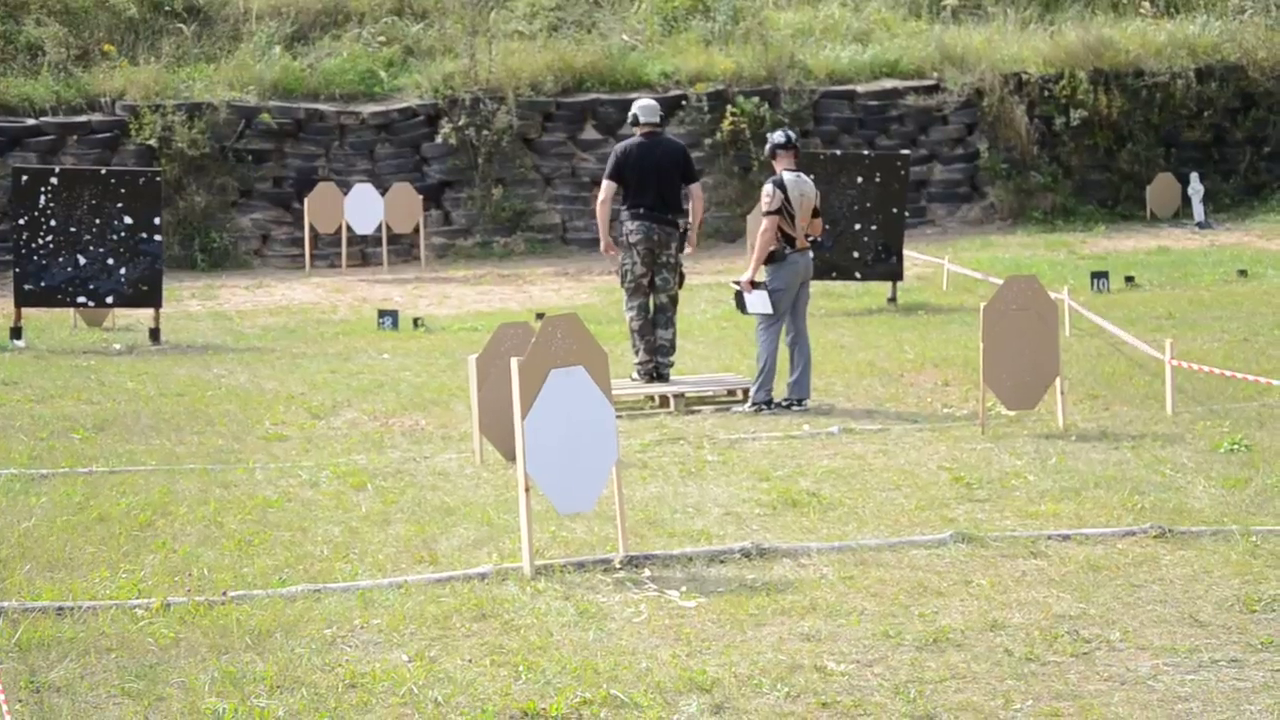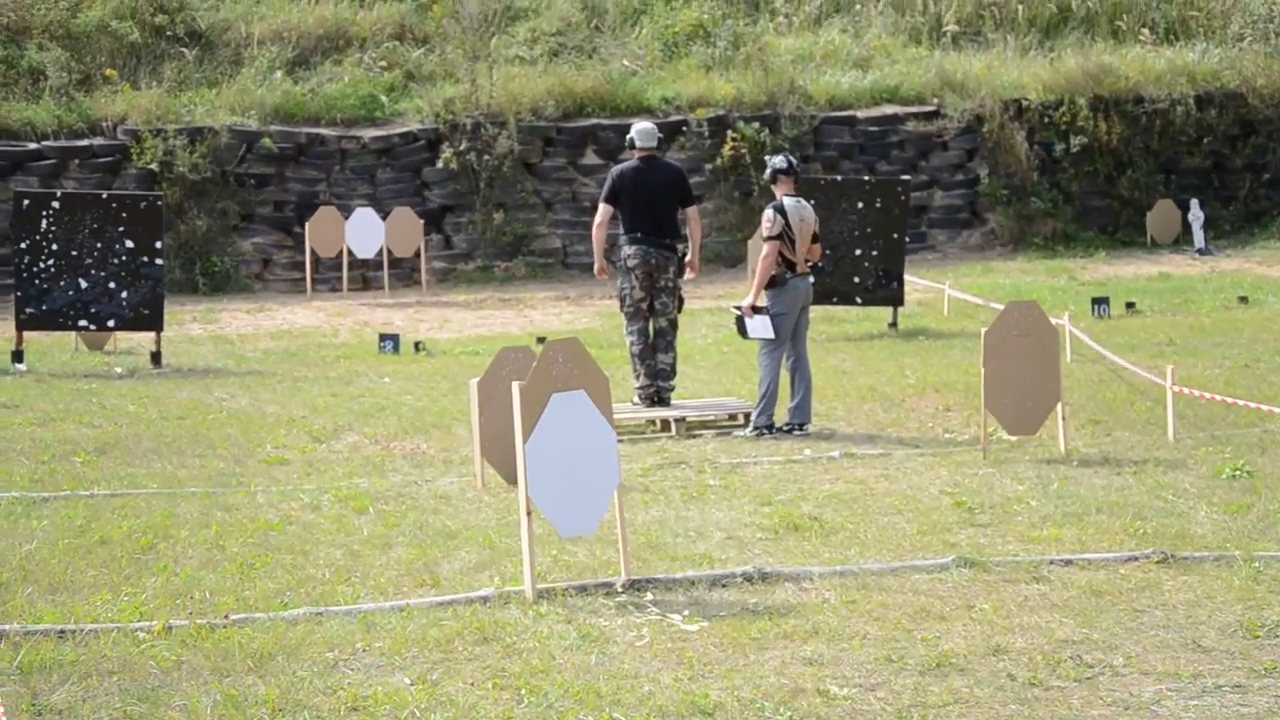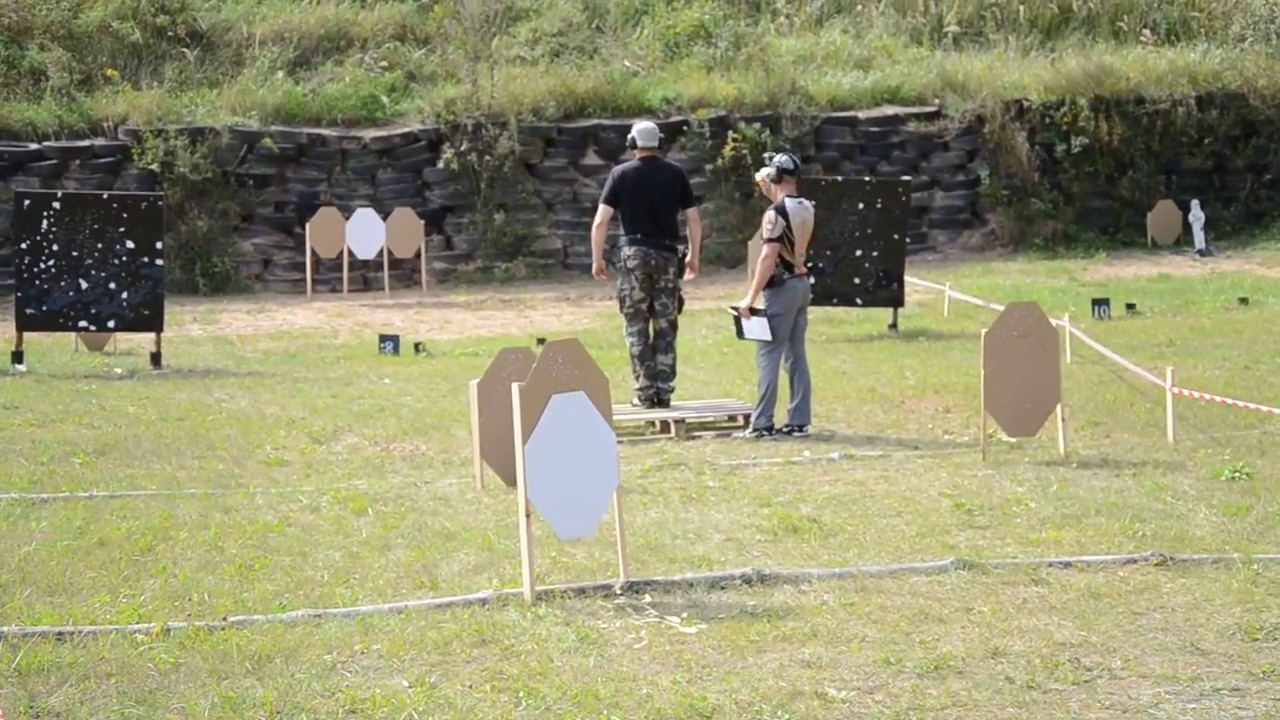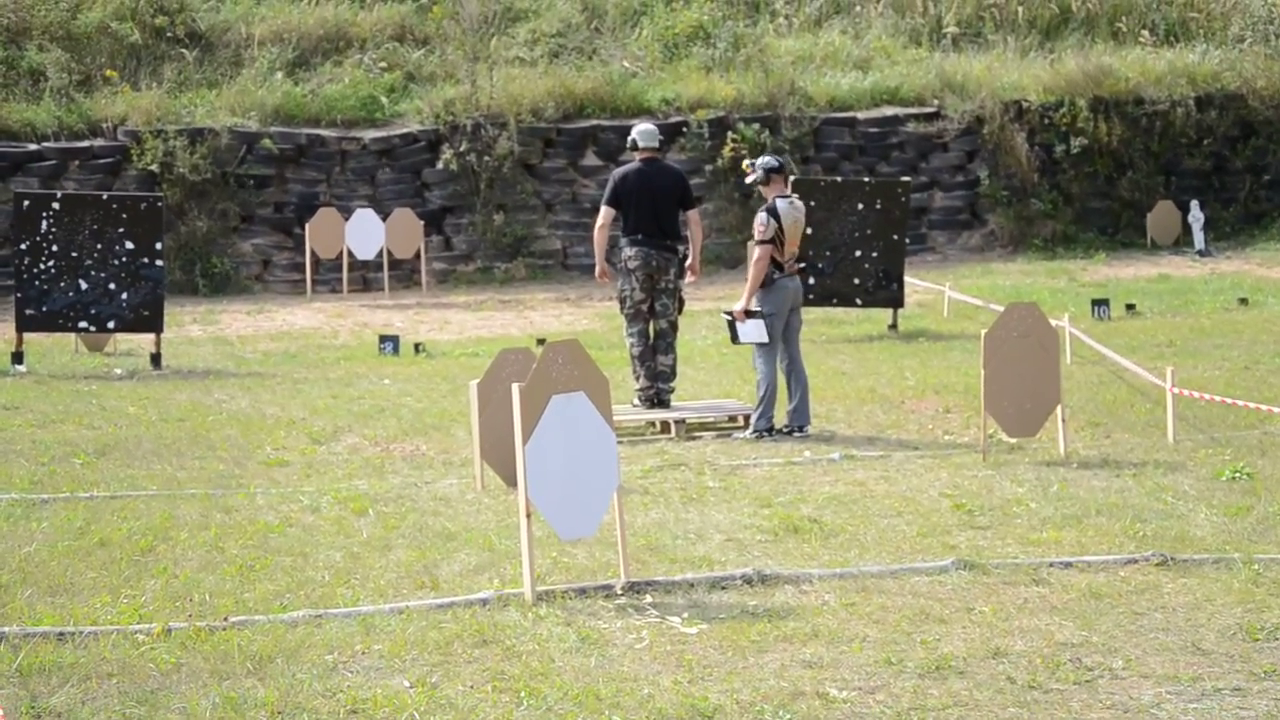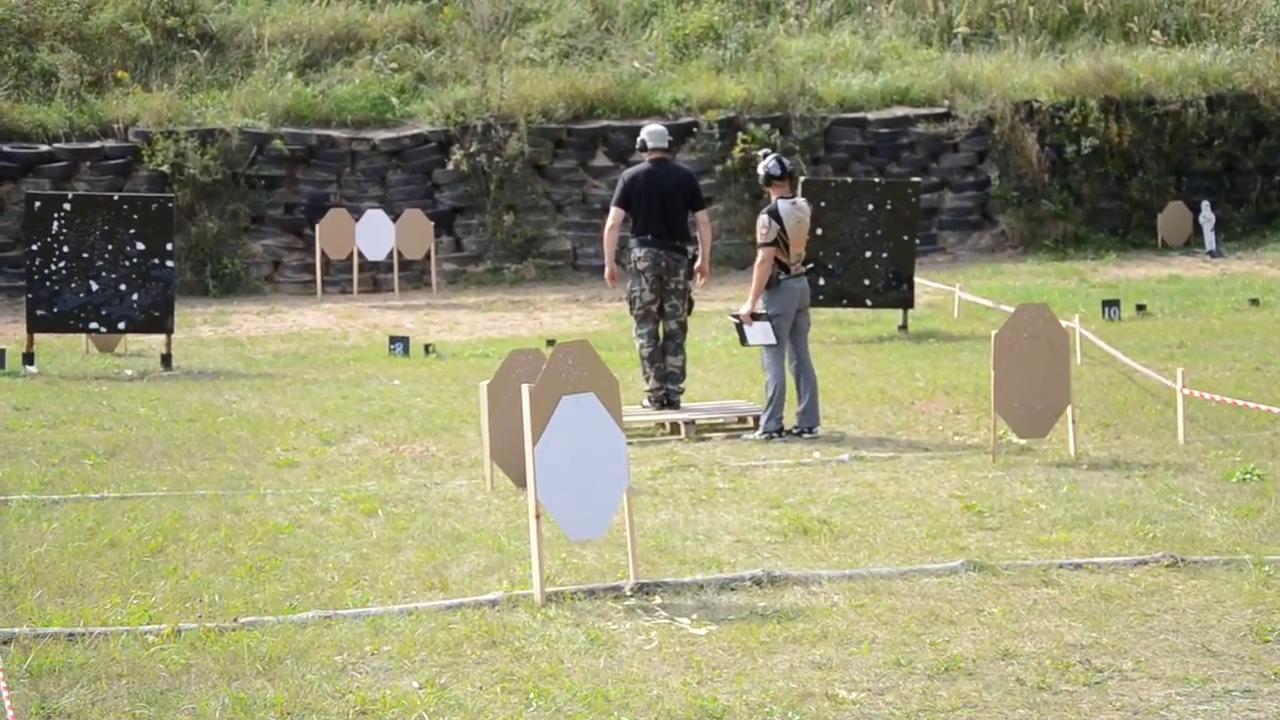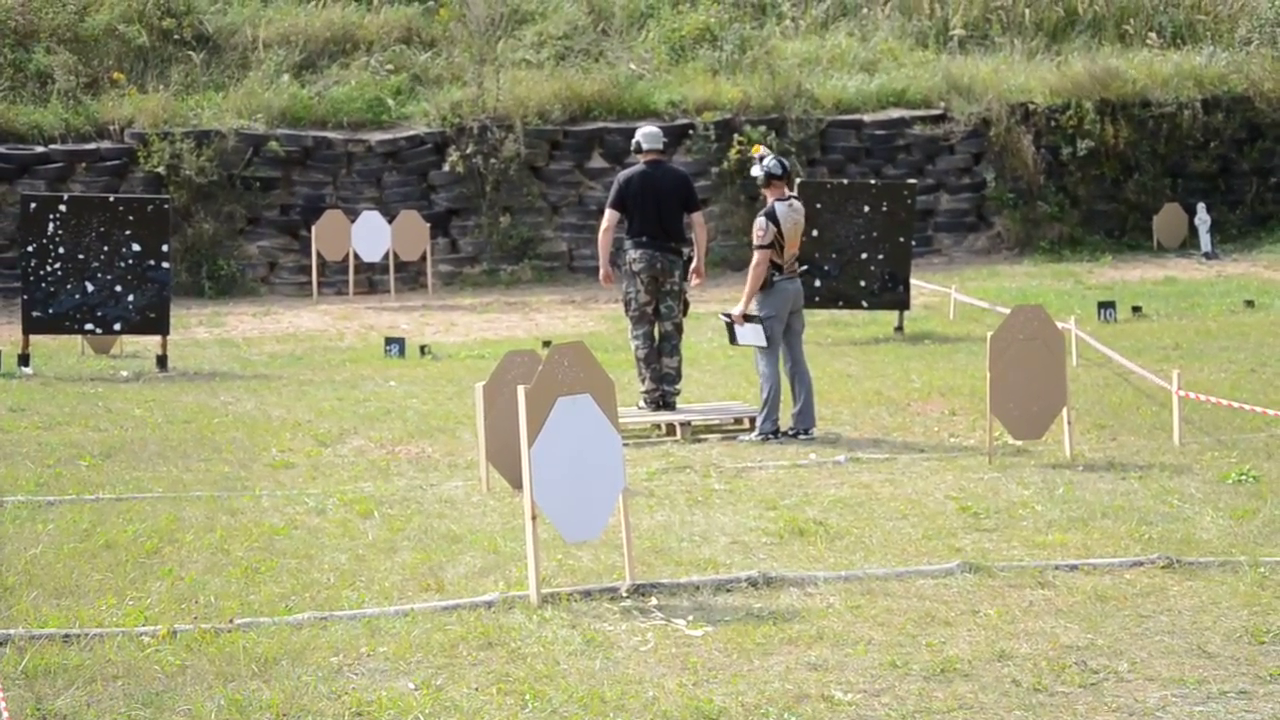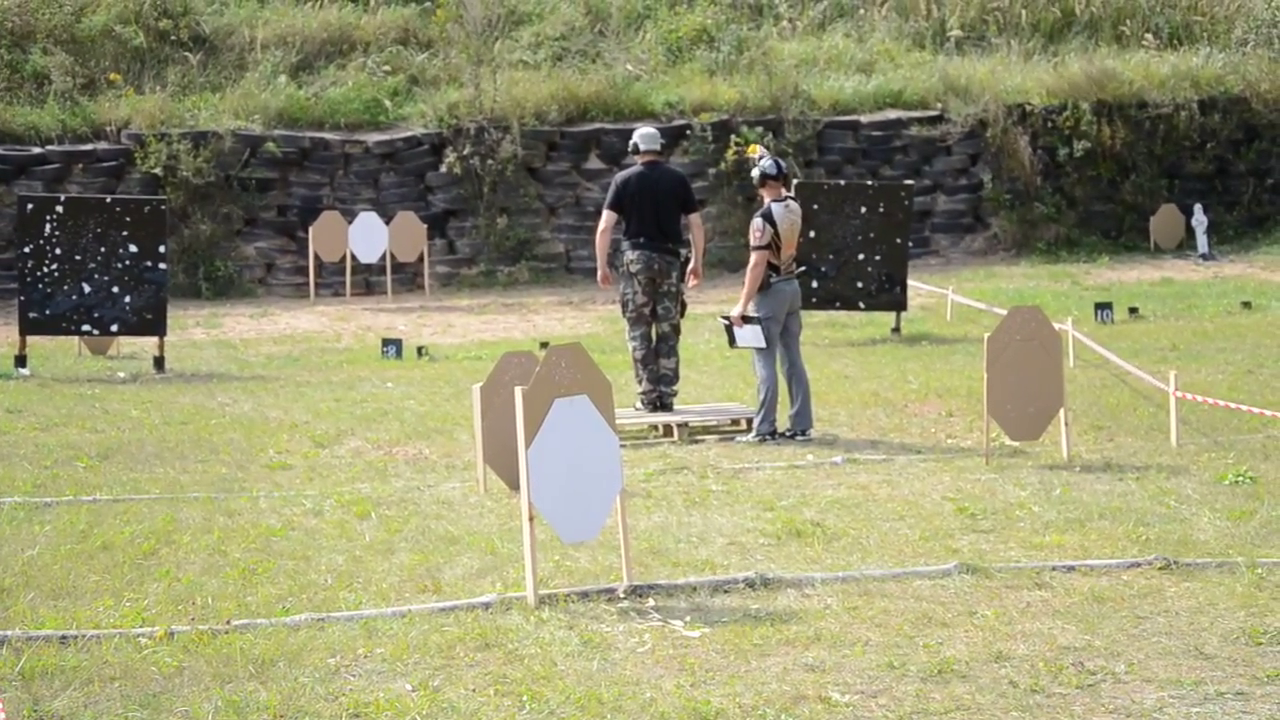
dt=0.7s
person 1, frame 1
left shoulder: (775, 185)
right shoulder: (809, 185)
left elbow: (768, 230)
right elbow: (817, 229)
left wrist: (751, 270)
left hip: (783, 263)
right hip: (804, 260)
left knee: (768, 328)
right knee: (797, 329)
left ankle: (761, 397)
right ankle: (798, 395)
person 1, frame 2
left shoulder: (775, 210)
right shoulder: (808, 210)
left elbow: (768, 255)
left wrist: (753, 295)
left hip: (783, 287)
right hip: (804, 284)
left knee: (770, 353)
right knee: (798, 353)
left ankle: (763, 421)
right ankle: (799, 419)
person 1, frame 3
left shoulder: (776, 212)
right shoulder: (806, 208)
left elbow: (768, 257)
left wrist: (751, 296)
right wrist: (771, 194)
left hip: (782, 288)
right hip: (802, 285)
left knee: (769, 355)
right knee: (796, 355)
left ankle: (762, 423)
right ankle: (799, 421)
person 1, frame 4
left shoulder: (768, 213)
right shoulder: (797, 206)
left elbow: (760, 259)
left wrist: (745, 299)
right wrist: (755, 170)
left hip: (773, 288)
right hip: (793, 284)
left knee: (765, 357)
right knee: (792, 356)
left ankle: (762, 425)
right ankle: (798, 421)
person 1, frame 5
left shoulder: (769, 215)
right shoulder: (803, 207)
left elbow: (764, 262)
left wrist: (751, 302)
right wrist: (775, 163)
left hip: (779, 289)
right hip: (800, 284)
left knee: (774, 358)
right knee: (801, 357)
left ankle: (772, 426)
right ankle: (808, 422)
person 1, frame 6
left shoulder: (766, 217)
right shoulder: (797, 206)
left elbow: (760, 263)
right elbow: (785, 192)
left wrist: (743, 303)
right wrist: (771, 159)
left hip: (773, 291)
right hip: (795, 286)
left knee: (768, 360)
right knee: (796, 358)
left ankle: (768, 427)
right ankle: (804, 424)
person 1, frame 7
left shoulder: (763, 217)
right shoulder: (794, 207)
left elbow: (757, 264)
right elbow: (783, 193)
left wrist: (742, 304)
right wrist: (770, 161)
left hip: (770, 292)
right hip: (792, 287)
left knee: (765, 361)
right knee: (793, 359)
left ankle: (765, 428)
right ankle: (801, 425)
person 2, frame 1
left shoulder: (623, 150)
right shoulder: (677, 149)
left elbow: (604, 198)
right elbow: (697, 195)
left wrist: (604, 236)
right wrist: (692, 231)
left hip: (635, 228)
right hip: (668, 229)
left knee: (637, 300)
right knee: (666, 301)
left ankle: (644, 367)
right ankle: (663, 366)
person 2, frame 2
left shoulder: (620, 173)
right shoulder: (675, 173)
left elbow: (601, 221)
right elbow: (693, 218)
left wrist: (598, 258)
right wrist: (694, 254)
left hip: (634, 252)
right hip: (667, 253)
left knee: (637, 324)
right knee: (666, 325)
left ankle: (645, 390)
right ankle: (664, 390)
person 2, frame 3
left shoulder: (621, 174)
right shoulder: (676, 174)
left elbow: (600, 221)
right elbow: (694, 219)
left wrist: (597, 258)
right wrist: (693, 255)
left hip: (634, 254)
right hip: (667, 254)
left knee: (637, 326)
right knee: (666, 326)
left ankle: (645, 392)
right ankle: (664, 391)
person 2, frame 4
left shoulder: (621, 176)
right shoulder: (676, 176)
left elbow: (602, 223)
right elbow: (694, 221)
left wrist: (600, 261)
right wrist: (694, 258)
left hip: (634, 255)
right hip: (668, 255)
left knee: (637, 326)
right knee: (666, 327)
left ankle: (645, 392)
right ankle: (663, 392)
person 2, frame 5
left shoulder: (631, 176)
right shoulder: (686, 176)
left elbow: (613, 224)
right elbow: (704, 221)
left wrist: (609, 263)
right wrist: (704, 259)
left hip: (644, 256)
right hip: (677, 256)
left knee: (646, 327)
right knee: (675, 328)
left ankle: (655, 393)
right ankle: (673, 393)
person 2, frame 6
left shoulder: (626, 178)
right shoulder: (680, 178)
left elbow: (607, 225)
right elbow: (699, 223)
left wrist: (604, 264)
right wrist: (699, 260)
left hip: (639, 257)
right hip: (672, 257)
left knee: (642, 328)
right knee: (671, 329)
left ankle: (651, 394)
right ankle: (669, 394)
person 2, frame 7
left shoulder: (624, 180)
right shoulder: (678, 179)
left elbow: (605, 227)
right elbow: (696, 224)
left wrist: (602, 265)
right wrist: (697, 261)
left hip: (636, 258)
right hip: (669, 259)
left knee: (639, 330)
right knee: (668, 330)
left ankle: (649, 395)
right ankle: (666, 395)
